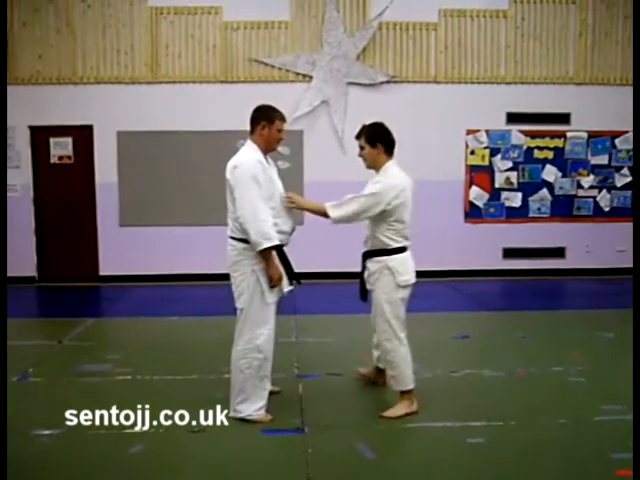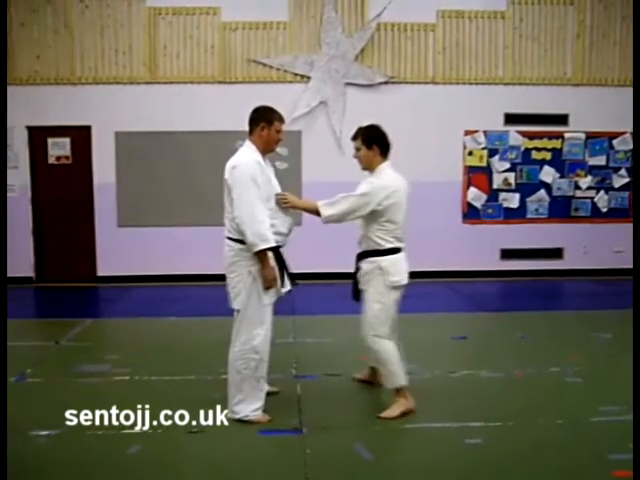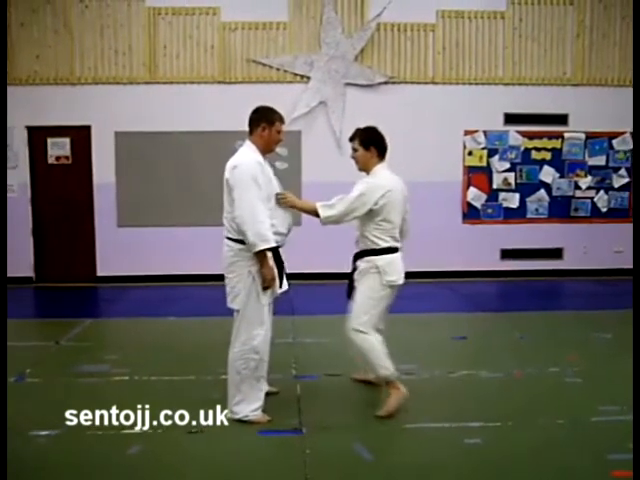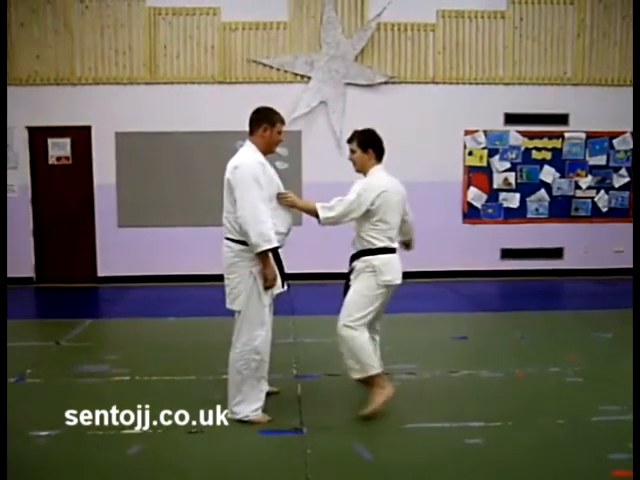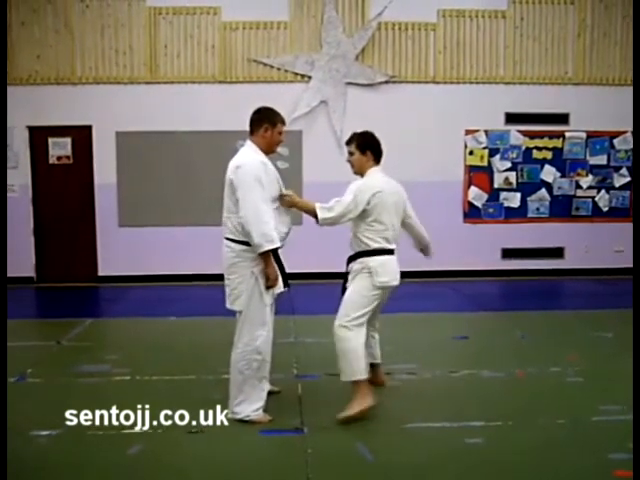
dt=0.3s
person 1, frame 1
left shoulder: (262, 161)
right shoulder: (247, 163)
right elbow: (253, 218)
left wrist: (273, 258)
right wrist: (271, 261)
left hip: (263, 253)
right hip: (253, 256)
left knee: (263, 326)
right knee: (255, 331)
left ankle: (257, 384)
right ankle: (246, 405)
person 1, frame 2
left shoulder: (258, 162)
right shoulder: (246, 164)
right elbow: (250, 219)
left wrist: (269, 259)
right wrist: (266, 262)
left hip: (260, 253)
right hip: (250, 257)
left knee: (260, 325)
right knee: (252, 332)
left ankle: (254, 384)
right ankle: (243, 406)
person 1, frame 3
left shoulder: (256, 161)
right shoulder: (247, 164)
right elbow: (250, 218)
left wrist: (267, 260)
right wrist: (264, 263)
left hip: (257, 254)
right hip: (250, 257)
left knee: (260, 326)
right knee: (252, 332)
left ankle: (255, 384)
right ankle: (244, 406)
person 1, frame 4
left shoulder: (254, 161)
right shoulder: (248, 164)
right elbow: (252, 218)
left wrist: (266, 259)
right wrist: (266, 262)
left hip: (255, 254)
right hip: (250, 256)
left knee: (260, 326)
right knee: (252, 332)
left ankle: (255, 383)
right ankle: (244, 406)
person 1, frame 5
left shoulder: (252, 160)
right shoulder: (252, 164)
right elbow: (254, 217)
left wrist: (273, 240)
right wrist: (268, 262)
left hip: (253, 254)
right hip: (250, 257)
left knee: (261, 326)
right knee: (253, 332)
left ankle: (256, 383)
right ankle: (244, 406)
person 2, frame 1
left shoulder: (387, 184)
right shoulder: (395, 178)
left elbow: (348, 209)
left wrist: (305, 205)
left hip: (390, 266)
right hip: (388, 262)
left knee: (391, 331)
right knee: (382, 324)
left ankle: (408, 398)
right ankle: (380, 371)
person 2, frame 2
left shoulder: (379, 185)
right shoulder: (394, 180)
left elbow: (340, 209)
left wrist: (298, 203)
left hip: (382, 266)
right hip: (385, 261)
left knee: (377, 331)
right knee: (375, 326)
left ankle: (403, 396)
right ankle: (376, 372)
person 2, frame 3
left shoulder: (373, 185)
right shoulder: (396, 183)
left elbow: (337, 210)
right elbow: (403, 223)
left wrist: (298, 203)
left hip: (378, 265)
right hip: (385, 261)
left knee: (358, 328)
right knee: (370, 323)
left ankle: (394, 385)
right ankle: (373, 372)
person 2, frame 4
left shoulder: (369, 186)
right shoulder: (394, 185)
left elbow: (335, 212)
right elbow: (406, 220)
left wrist: (297, 203)
right wrist: (407, 240)
left hip: (375, 265)
right hip: (386, 262)
left knee: (348, 324)
right knee: (368, 323)
left ankle: (381, 385)
right ankle: (371, 373)
person 2, frame 5
left shoulder: (364, 186)
right shoulder: (395, 187)
left elbow: (333, 214)
right elbow: (411, 221)
left wrist: (298, 203)
right wrist: (423, 244)
left hip: (371, 267)
right hip: (385, 264)
left knee: (346, 326)
right knee: (367, 321)
left ankle: (362, 394)
right ankle: (375, 373)
